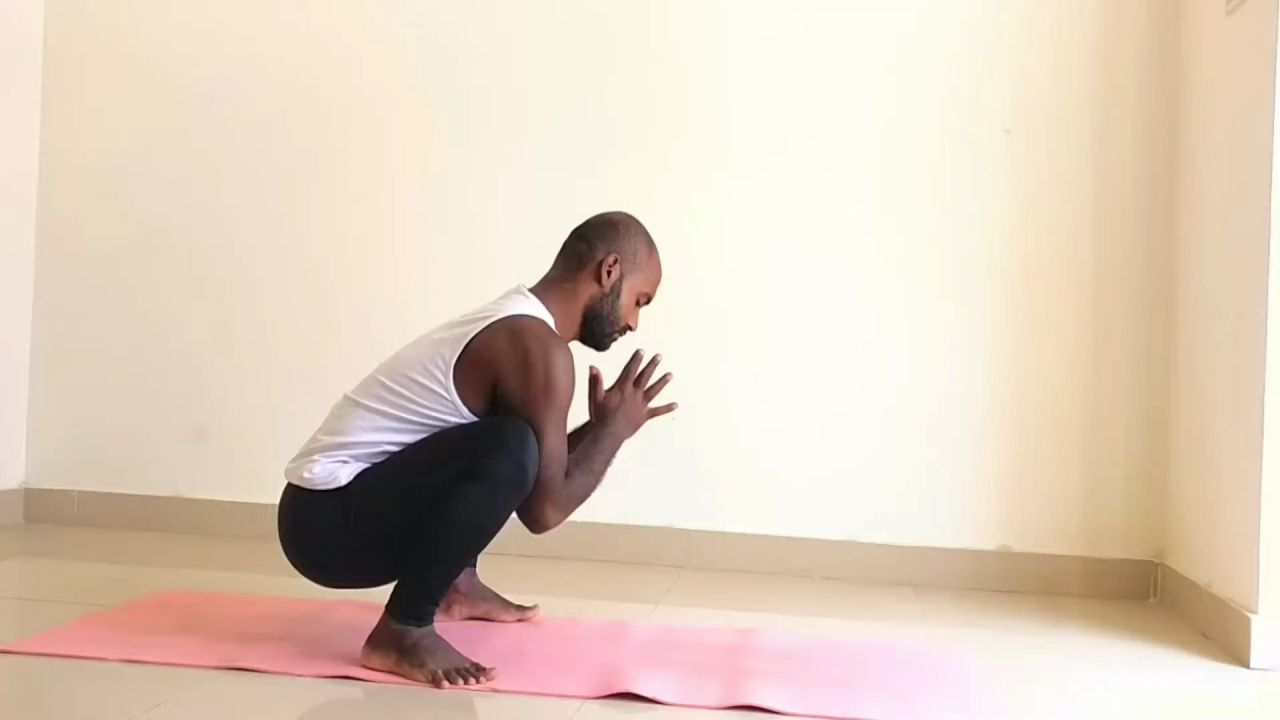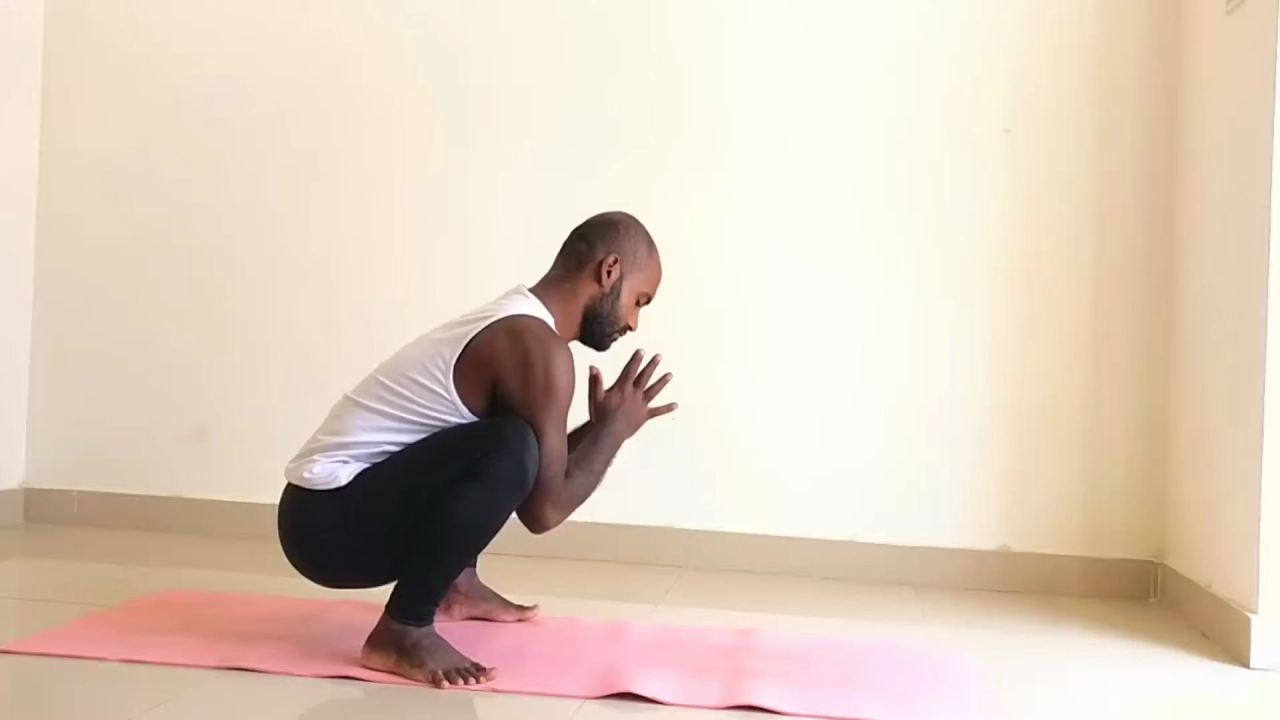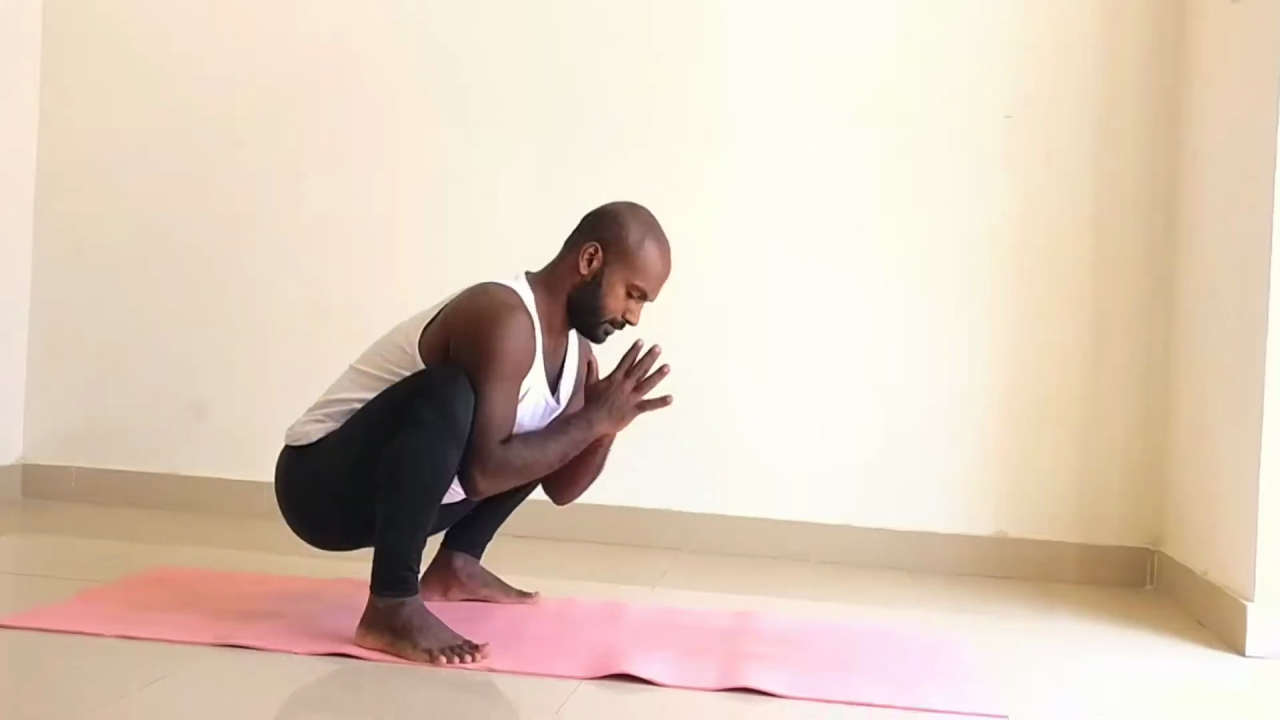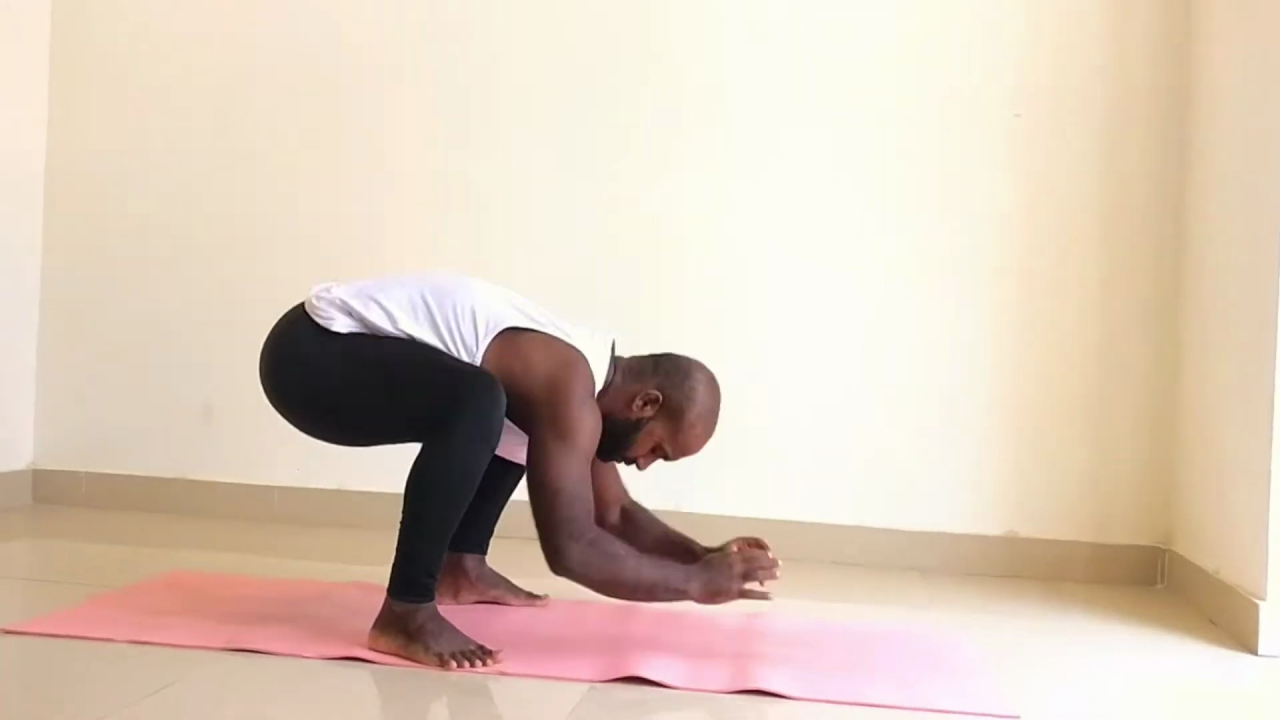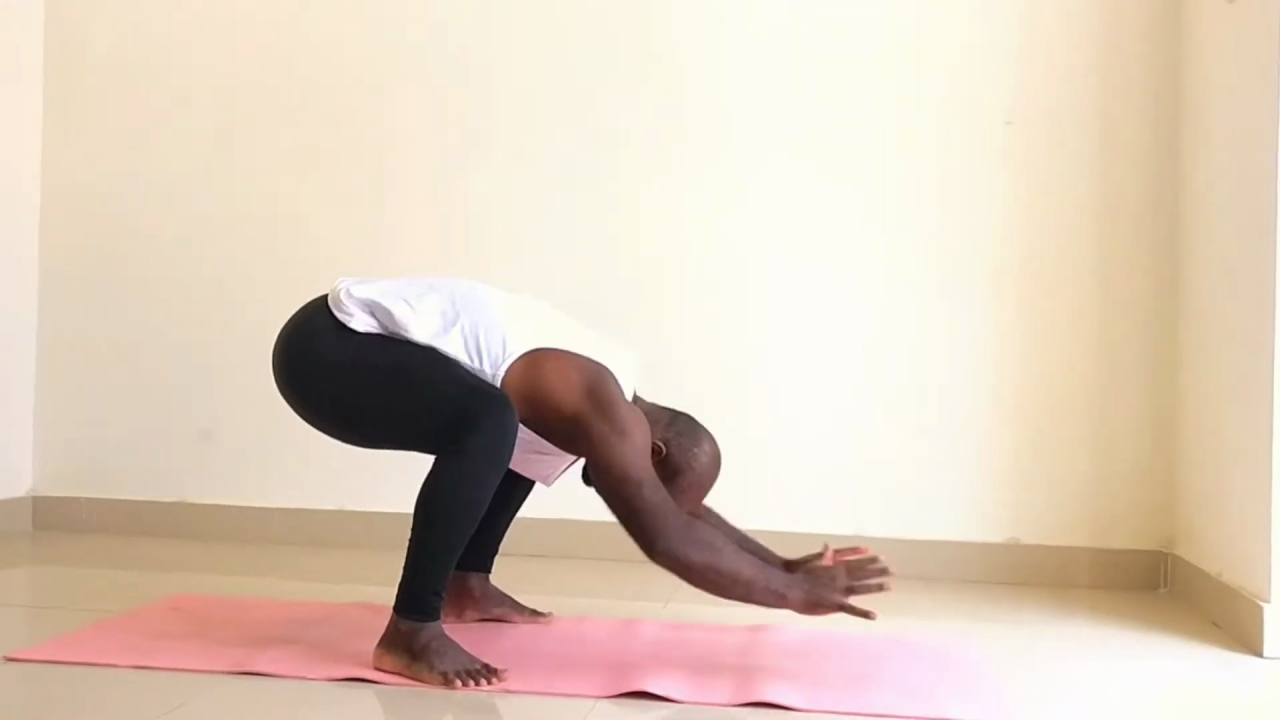
dt=0.2s
person 1, frame 1
left shoulder: (515, 327)
right shoulder: (537, 347)
left elbow: (543, 472)
right elbow: (543, 509)
left wrist: (604, 427)
right wrist: (614, 429)
left hip: (353, 504)
right hip: (330, 524)
right knee: (510, 450)
left ankle: (457, 583)
right ankle: (402, 631)
person 1, frame 2
left shoulder: (516, 328)
right shoulder: (537, 348)
left elbow: (544, 472)
right elbow: (543, 509)
left wrist: (602, 428)
right wrist: (613, 429)
left hip: (368, 501)
right hip: (330, 524)
right knee: (511, 450)
left ankle: (457, 584)
right ankle: (402, 631)
person 1, frame 3
left shoulder: (567, 345)
right shoulder: (503, 320)
left elbow: (562, 485)
right elbow: (483, 471)
left wrist: (604, 422)
right wrist: (594, 420)
right hip: (320, 486)
right knee: (446, 399)
left ankle: (457, 565)
right ankle: (392, 608)
person 1, frame 4
left shoulder: (596, 382)
right shoulder: (567, 384)
left elbow: (615, 516)
right elbow: (571, 549)
left wrist: (704, 558)
right wrist: (699, 583)
right hip: (310, 347)
right knee: (477, 406)
left ankle: (465, 565)
right ankle: (407, 612)
person 1, frame 5
left shoulder: (617, 401)
right shoulder: (602, 409)
left elbow: (682, 510)
right elbow: (667, 539)
left wrist: (790, 570)
right wrist: (793, 590)
left hip: (364, 339)
right hip: (326, 345)
right knee: (487, 426)
left ankle: (466, 584)
right ankle: (410, 630)
